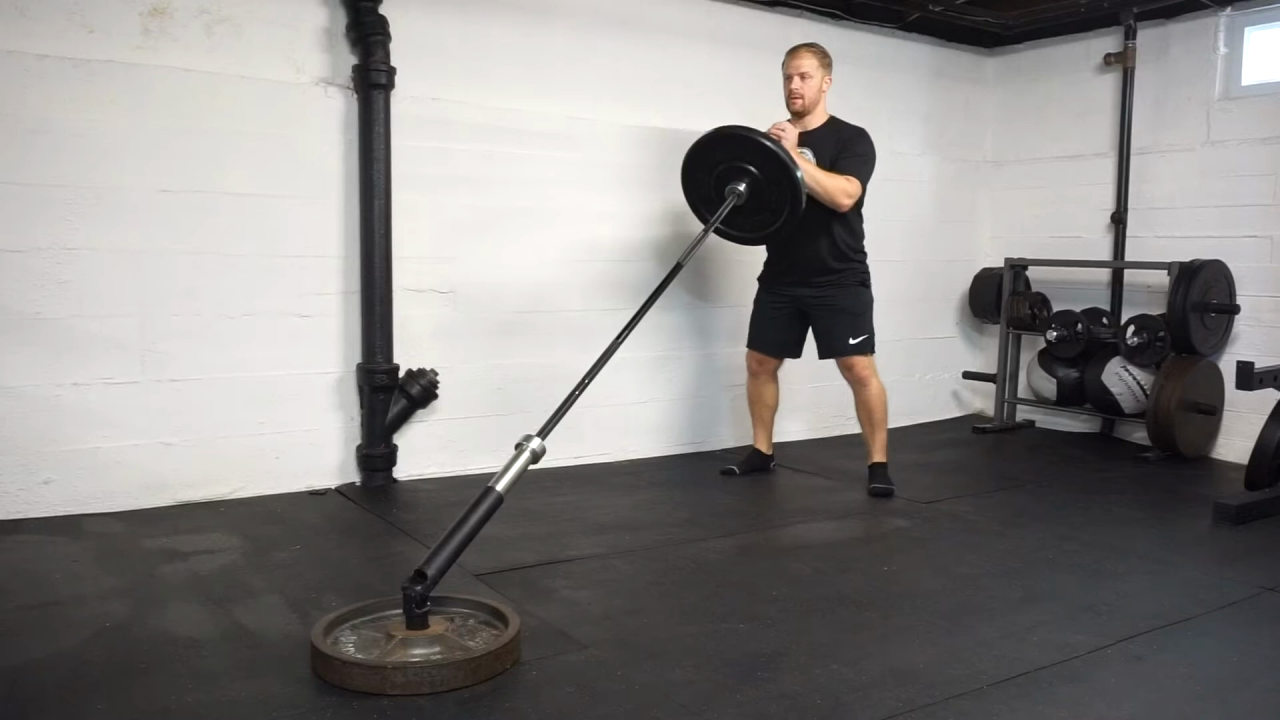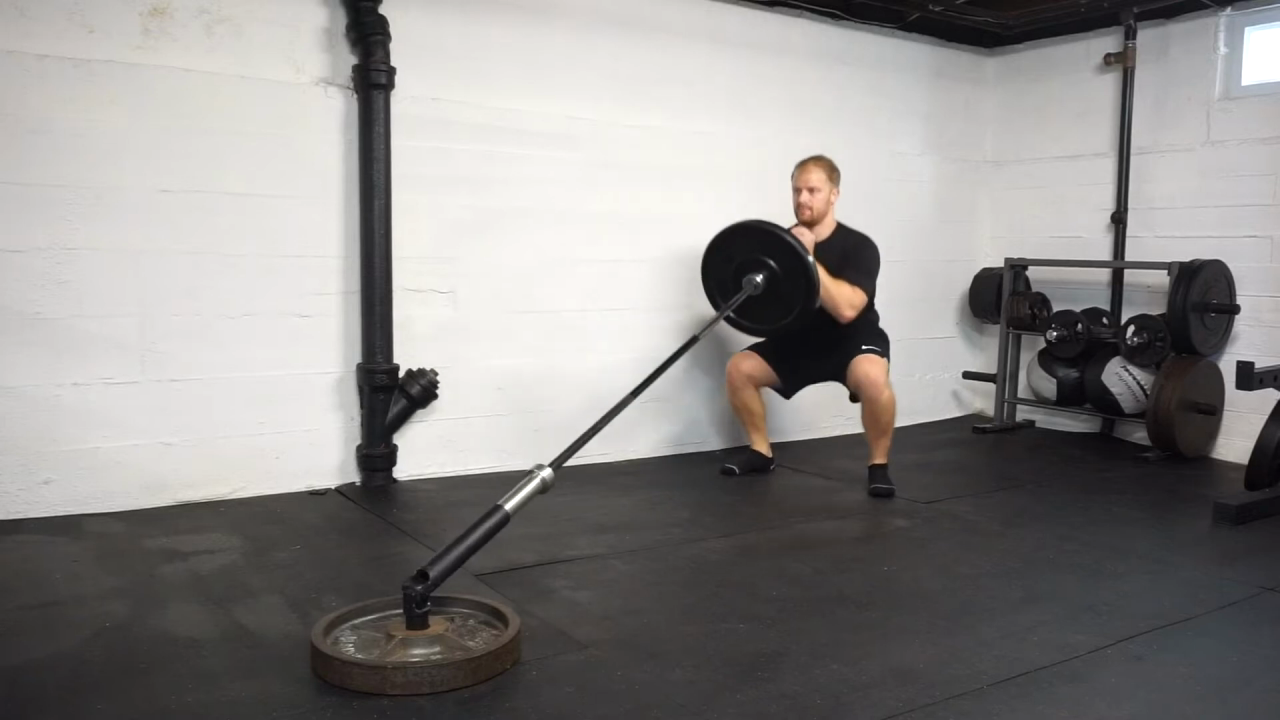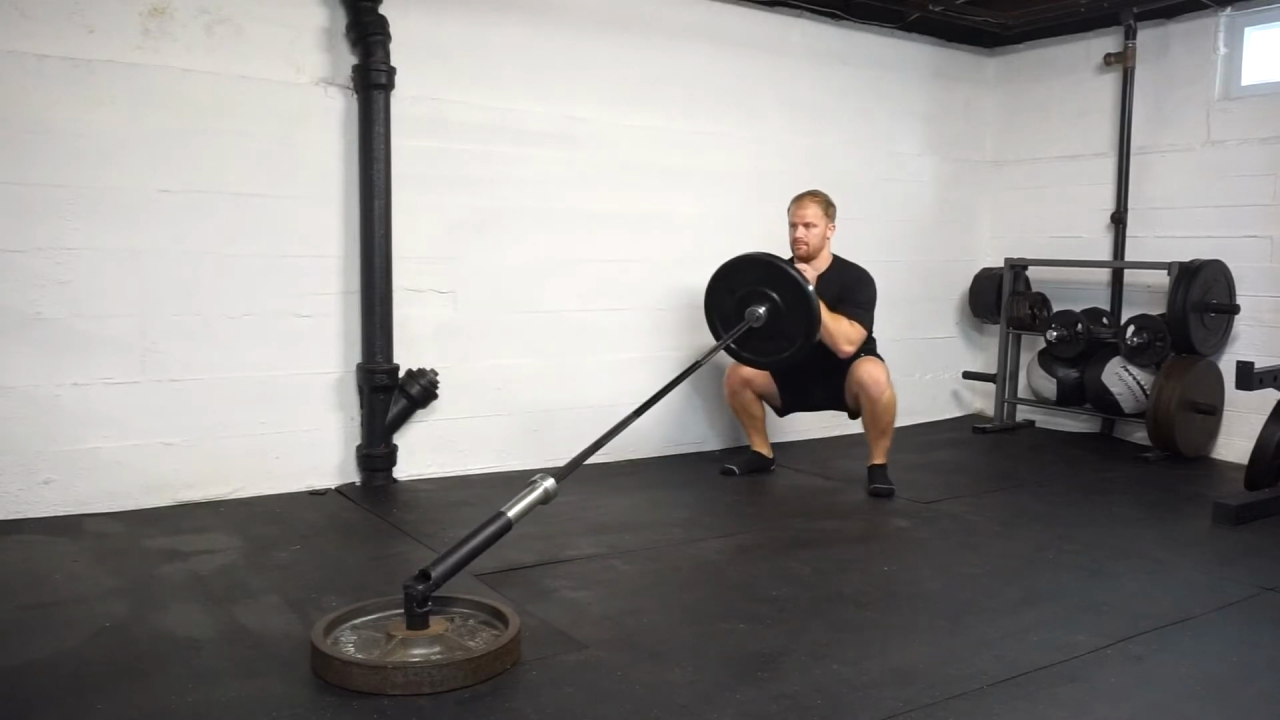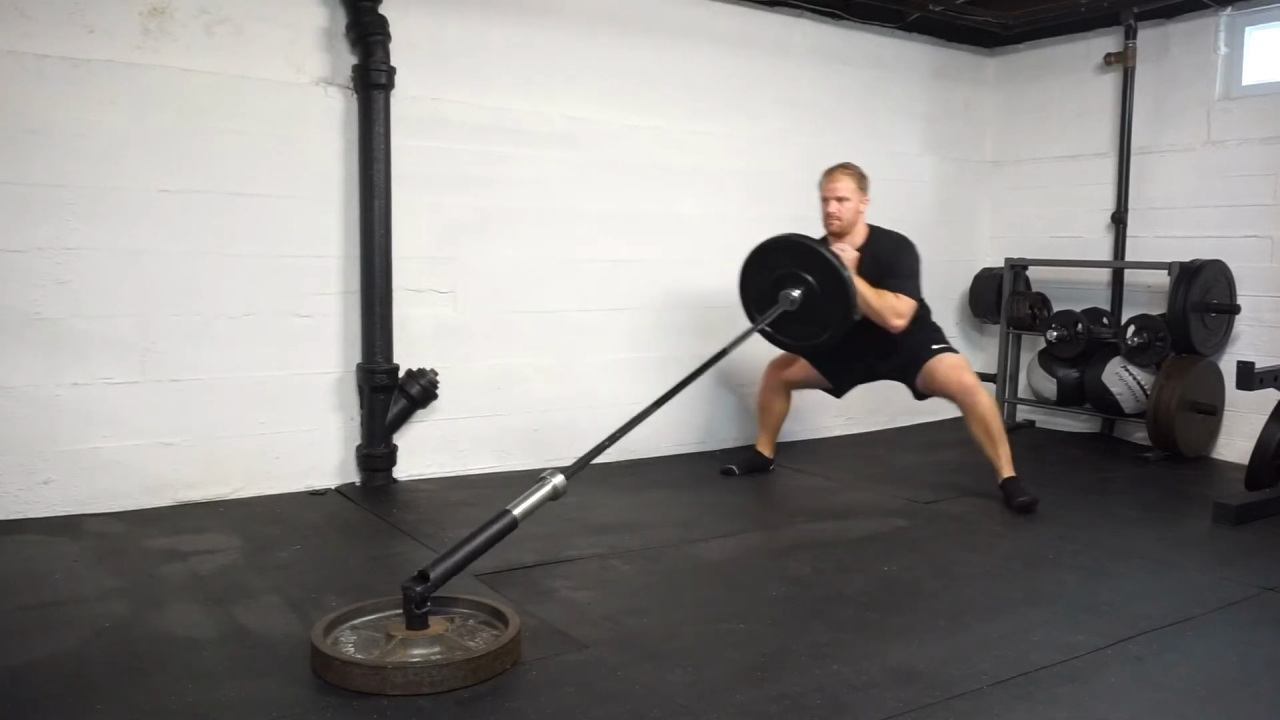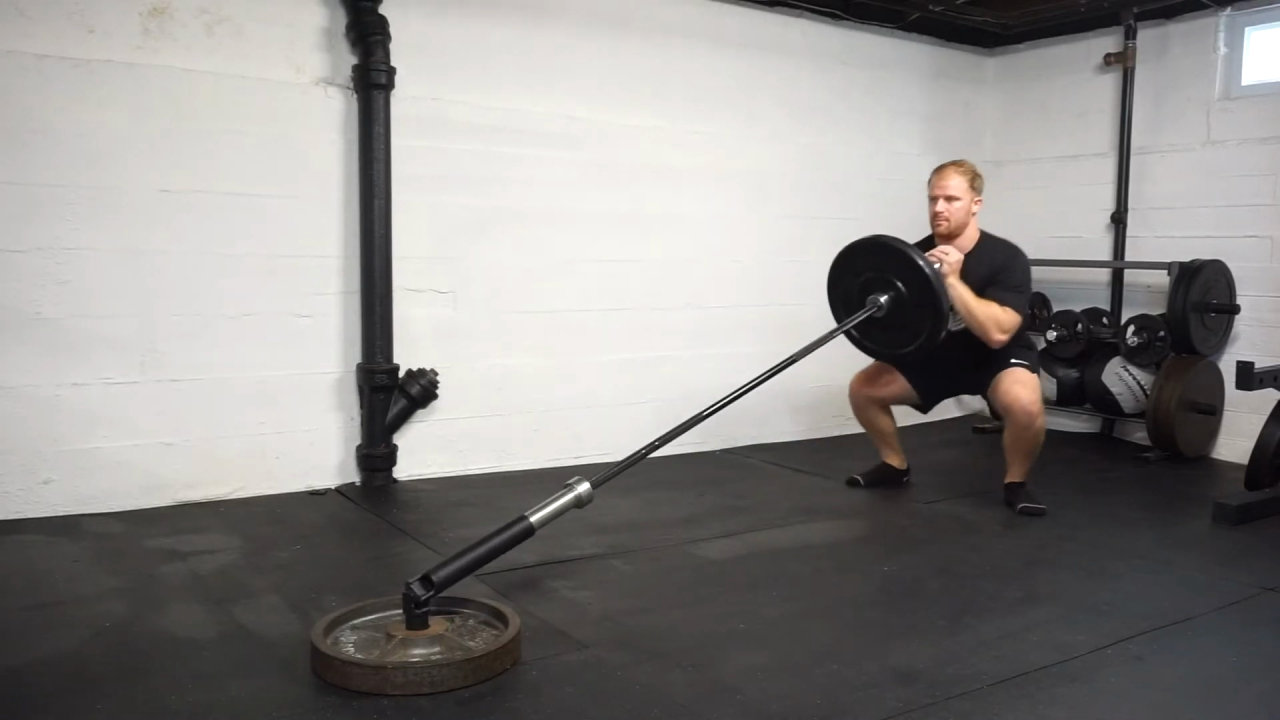
dt=1s
person 1, frame 1
left shoulder: (850, 138)
right shoulder: (773, 139)
left elbow: (843, 196)
left wrist: (794, 157)
left hip: (838, 278)
right hip: (780, 278)
left knee: (858, 370)
right knee: (759, 363)
left ankle: (878, 464)
right ankle: (762, 451)
person 1, frame 2
left shoulder: (857, 247)
left elbow: (846, 309)
left wrist: (808, 260)
left hip: (853, 344)
right hip: (799, 341)
left knee: (871, 377)
right knee: (739, 369)
left ankle: (879, 465)
right ankle: (760, 451)
person 1, frame 3
left shoulder: (854, 279)
left elbow: (846, 345)
left hip: (845, 375)
right hip: (798, 371)
left knee: (873, 377)
right knee: (738, 375)
left ankle: (878, 465)
right ankle: (761, 452)
person 1, frame 4
left shoulder: (895, 249)
left elbow: (897, 319)
left wrist: (850, 275)
left hip: (908, 344)
right hip: (849, 342)
left knee: (964, 383)
right knee: (779, 371)
left ankle: (1008, 478)
right ankle: (762, 453)
person 1, frame 5
left shoulder: (1005, 259)
left elbow: (997, 333)
left wrist: (952, 280)
left hip: (999, 357)
right hip: (937, 354)
left knee: (1025, 404)
right knee: (864, 388)
left ankle: (1015, 483)
right ankle: (895, 465)
